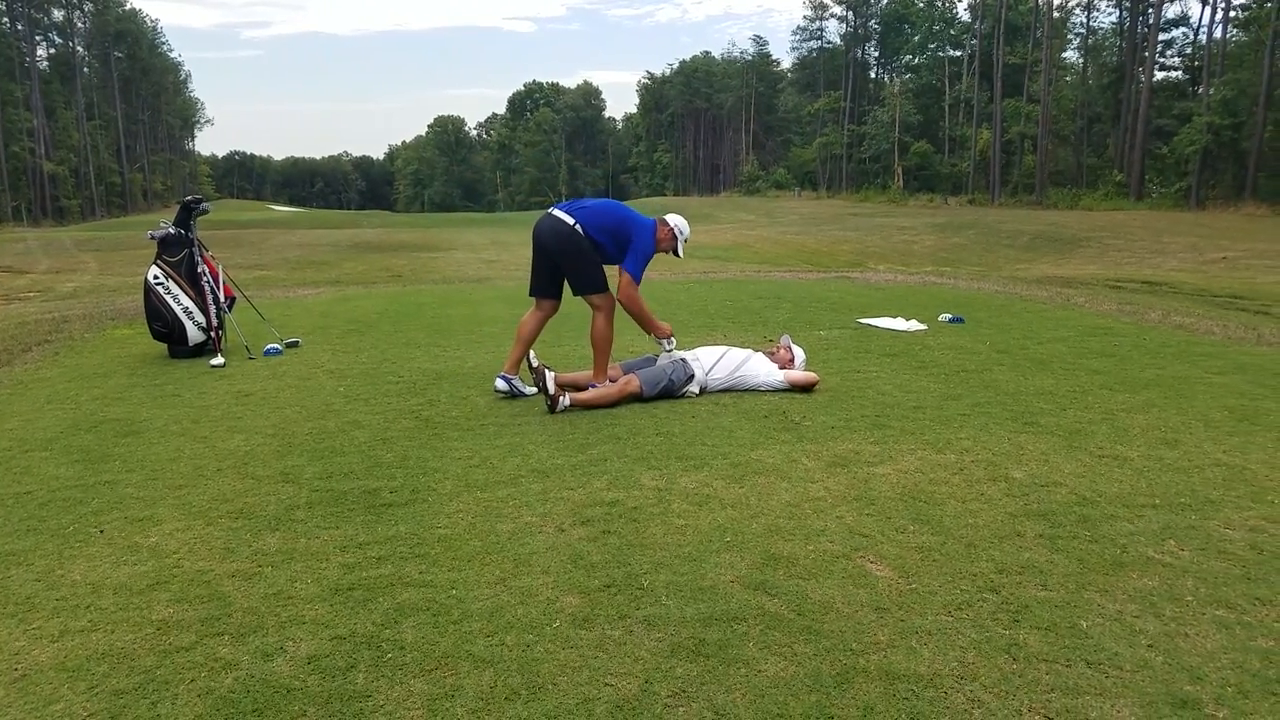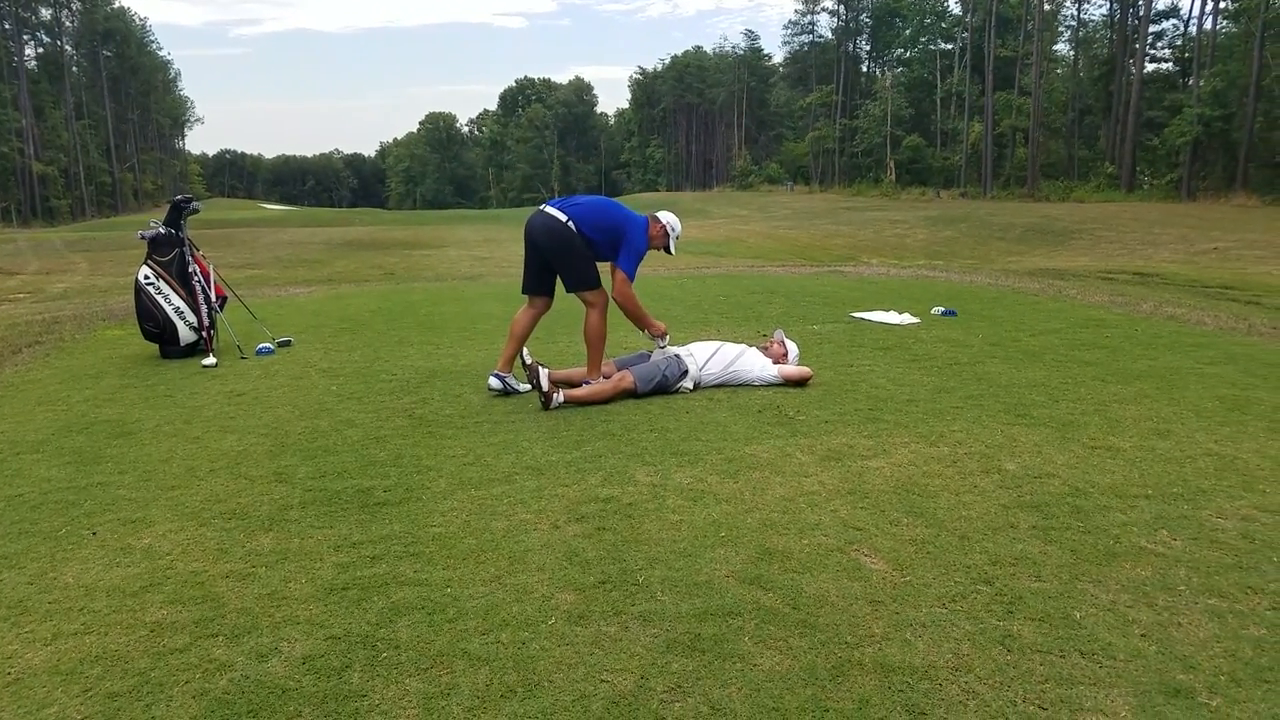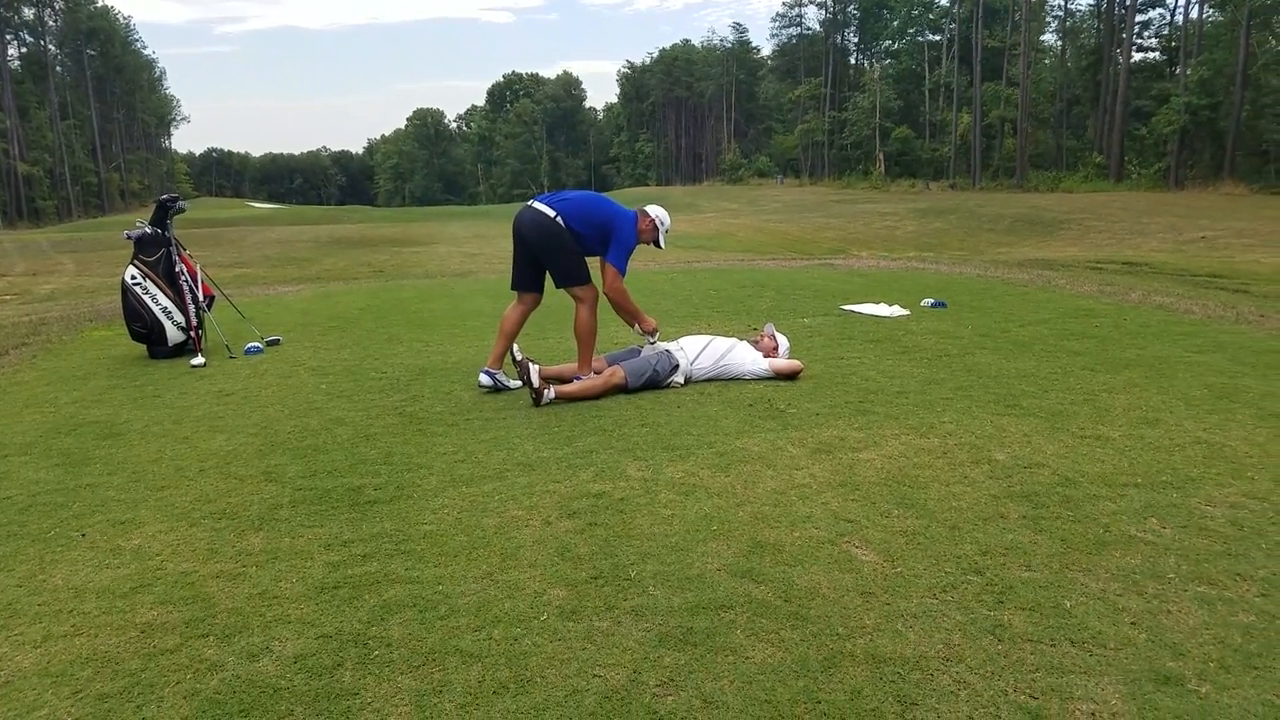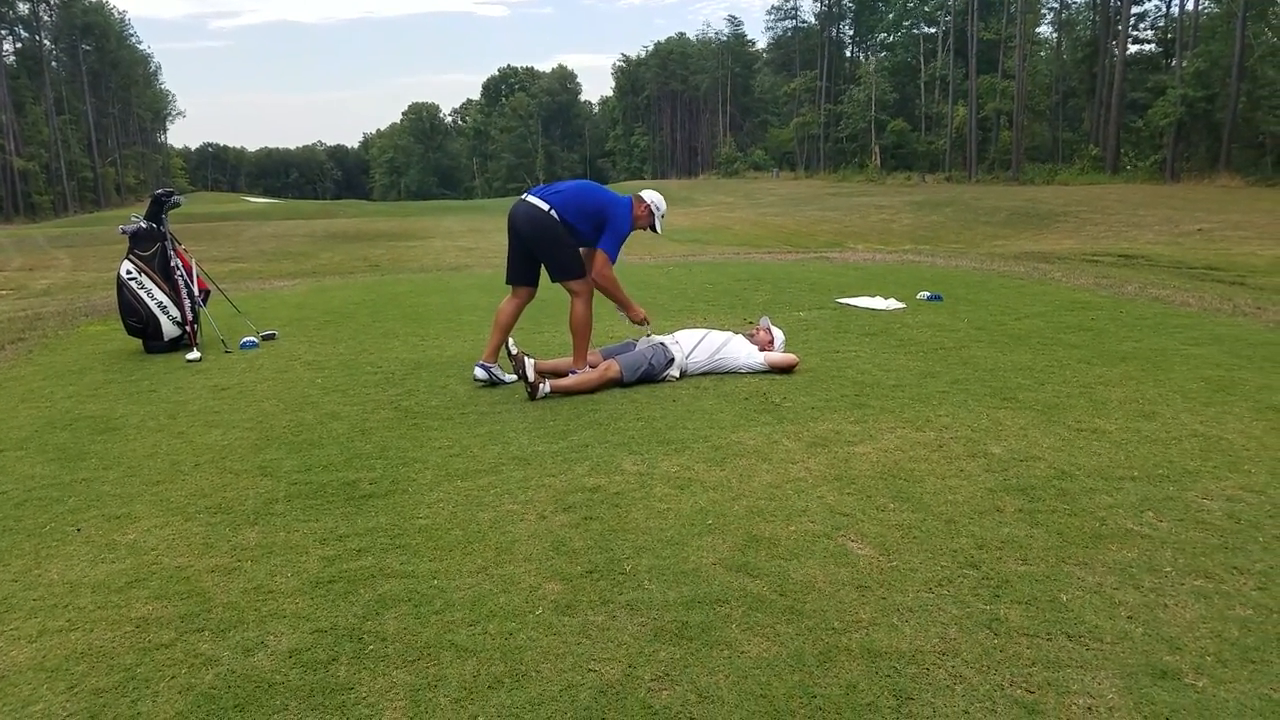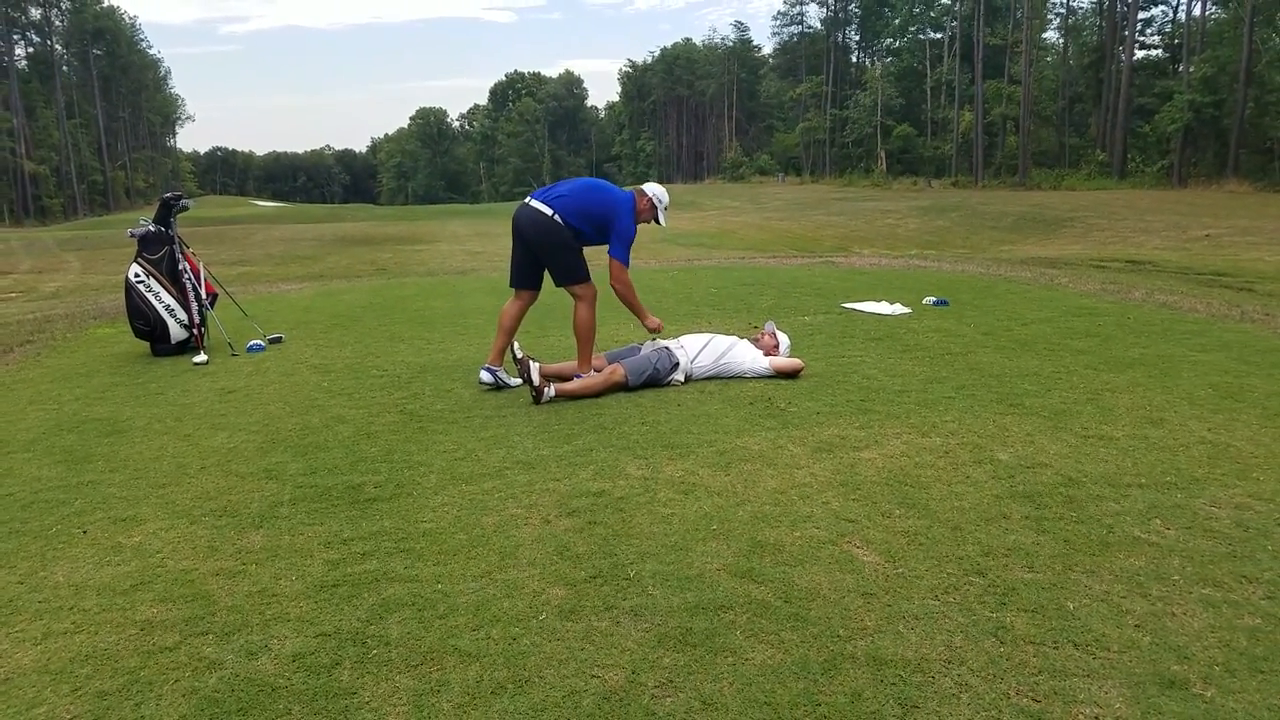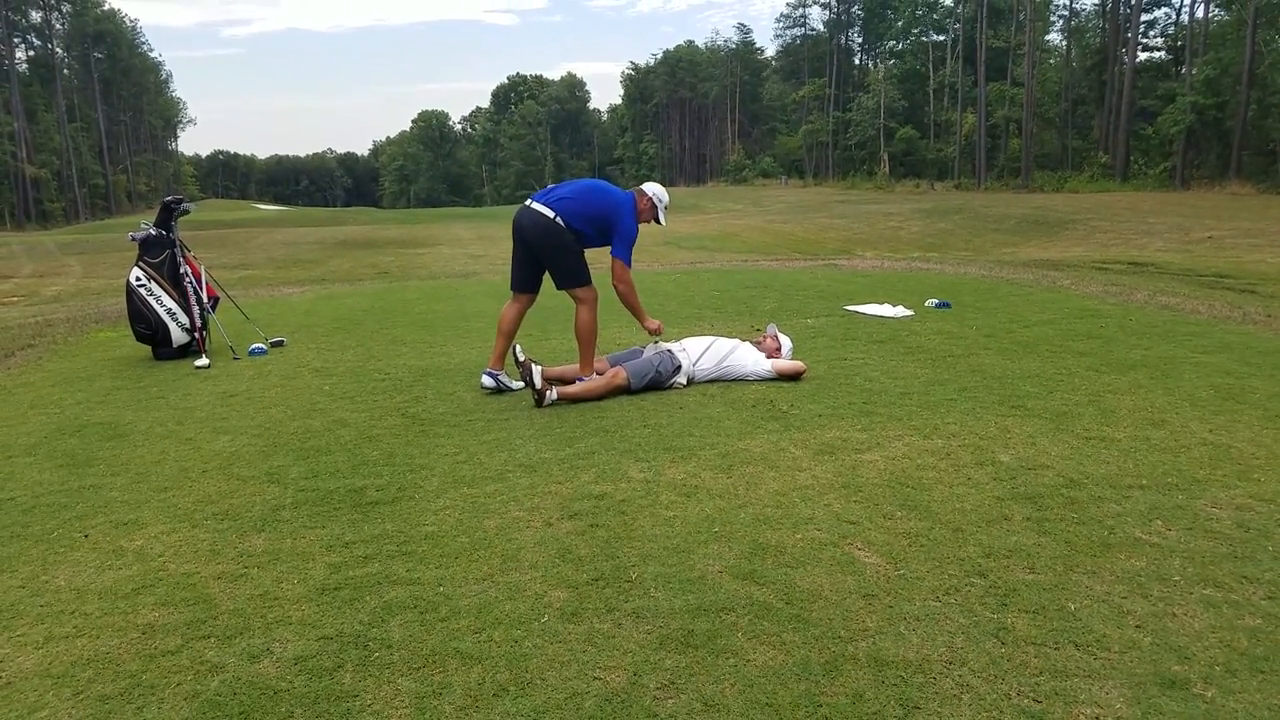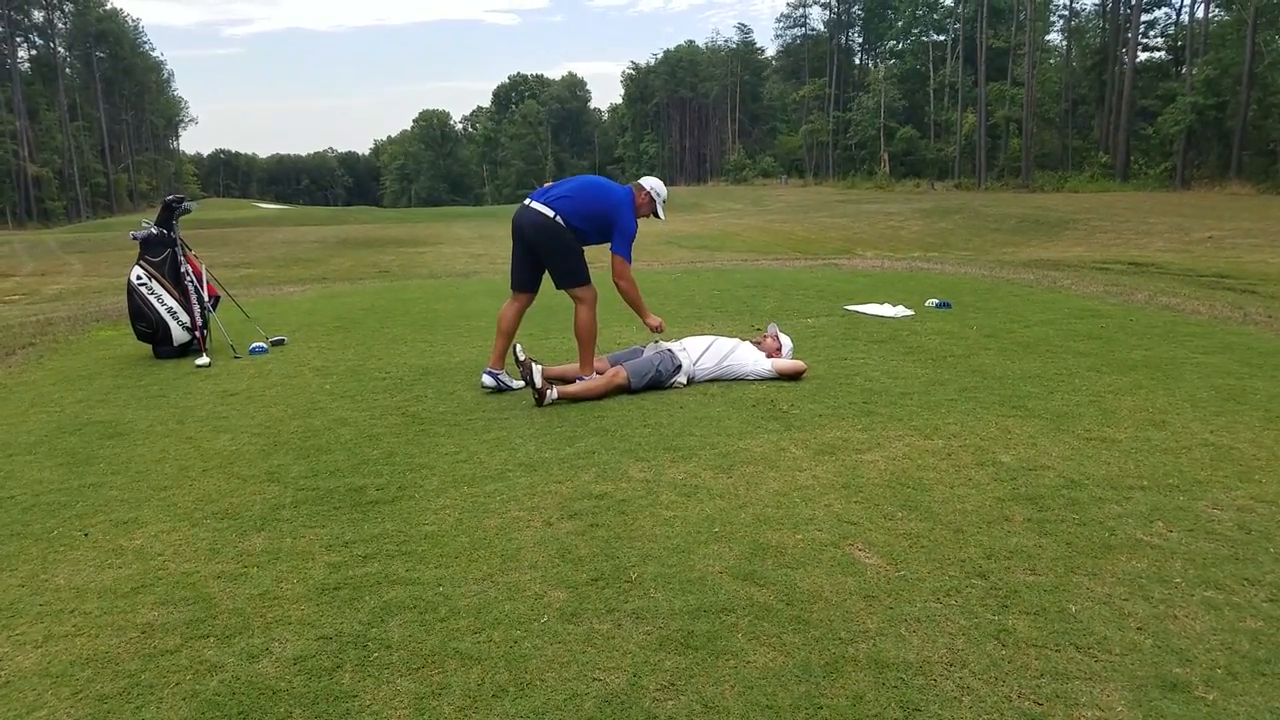
dt=0.4s
person 1, frame 1
left shoulder: (768, 374)
right shoulder: (754, 357)
left elbow: (812, 378)
left wrist: (796, 381)
left hip: (690, 374)
right hip: (684, 358)
left knee: (627, 386)
right knee: (613, 372)
left ankle: (563, 399)
right ankle: (552, 378)
person 1, frame 2
left shoulder: (762, 368)
right shoulder: (748, 352)
left elbow: (805, 373)
left wrist: (790, 377)
left hip: (684, 369)
right hip: (677, 353)
left knee: (621, 381)
right knee: (606, 368)
left ankle: (557, 396)
right ankle: (546, 375)
person 1, frame 3
left shoulder: (753, 362)
right shoulder: (739, 345)
left elbow: (796, 366)
left wrist: (780, 368)
left hip: (675, 364)
right hip: (667, 348)
left knee: (612, 377)
right knee: (597, 364)
left ankle: (548, 392)
right ankle: (536, 371)
person 1, frame 4
left shoulder: (749, 355)
right shoulder: (734, 339)
left elbow: (792, 359)
left wrist: (774, 361)
left hip: (671, 358)
right hip: (663, 342)
left knee: (608, 371)
right knee: (593, 358)
left ankle: (544, 386)
right ankle: (532, 365)
person 1, frame 5
left shoulder: (754, 360)
right shoulder: (739, 344)
left elbow: (797, 364)
left wrist: (782, 367)
left hip: (675, 362)
right hip: (667, 346)
left knee: (613, 375)
right knee: (598, 362)
left ankle: (548, 390)
right ankle: (537, 369)
person 1, frame 6
left shoulder: (756, 363)
right shoulder: (742, 347)
left elbow: (799, 367)
left wrist: (784, 371)
left hip: (677, 365)
right hip: (669, 349)
left knee: (615, 378)
right knee: (599, 365)
left ankle: (550, 394)
right ankle: (539, 372)
person 1, frame 7
left shoulder: (757, 363)
right shoulder: (742, 347)
left elbow: (800, 366)
left wrist: (785, 372)
left hip: (678, 365)
right hip: (670, 349)
left knee: (615, 377)
right knee: (600, 364)
left ankle: (551, 393)
right ankle: (540, 371)
person 2, frame 1
left shoulder: (634, 227)
right shoulder: (645, 237)
left elbow: (630, 291)
right elbow: (625, 296)
left wrist: (652, 329)
right wrist: (655, 327)
left hip: (546, 225)
right hip: (567, 233)
left knee: (544, 307)
right knee: (603, 306)
left ankle: (508, 376)
right ankle: (599, 384)
person 2, frame 2
left shoulder: (624, 224)
right shoulder: (637, 234)
left elbow: (621, 290)
right elbow: (620, 294)
left wrist: (645, 328)
right wrist: (651, 325)
left hip: (538, 222)
right hip: (559, 229)
left knee: (537, 304)
right knee: (596, 302)
left ankle: (501, 373)
right ankle: (593, 380)
person 2, frame 3
left shoulder: (613, 219)
right shoulder: (626, 228)
left elbow: (611, 286)
right elbow: (612, 289)
left wrist: (635, 324)
right wrist: (642, 319)
left hip: (527, 217)
right hip: (547, 225)
left knee: (526, 301)
right knee: (586, 298)
left ankle: (491, 370)
right ankle: (583, 375)
person 2, frame 4
left shoulder: (608, 203)
right shoulder: (621, 215)
right elbow: (600, 274)
right wrist: (630, 308)
left hip: (521, 211)
right hip: (542, 219)
left knee: (521, 295)
right knee: (581, 291)
left ankle: (487, 364)
right ankle: (579, 370)
person 2, frame 5
left shoulder: (612, 195)
right shoulder: (624, 214)
right elbow: (618, 281)
right wrist: (646, 317)
left hip: (525, 214)
right hip: (546, 223)
left knee: (523, 297)
right knee: (585, 295)
left ankle: (492, 367)
right ankle: (583, 374)
person 2, frame 6
left shoulder: (609, 194)
right shoulder: (625, 215)
left elbow: (553, 189)
right elbow: (620, 281)
right wrist: (645, 319)
left hip: (525, 216)
right hip: (548, 226)
left knee: (521, 300)
right knee: (586, 298)
left ankle: (494, 372)
right ankle: (585, 377)
person 2, frame 7
left shoulder: (606, 189)
right shoulder: (624, 210)
left elbow: (548, 186)
right elbow: (621, 278)
right wrist: (647, 316)
left hip: (524, 215)
right hip: (548, 225)
left knee: (520, 298)
right knee: (585, 298)
left ankle: (494, 371)
right ankle: (586, 376)
